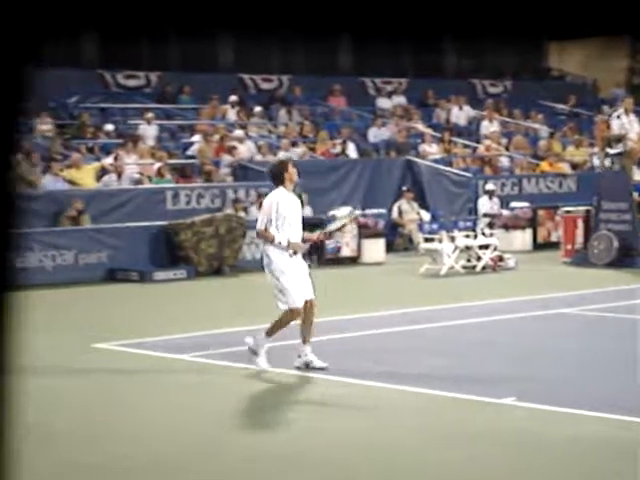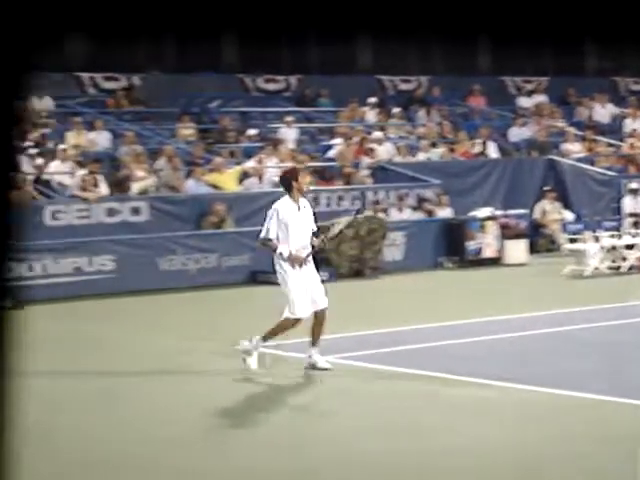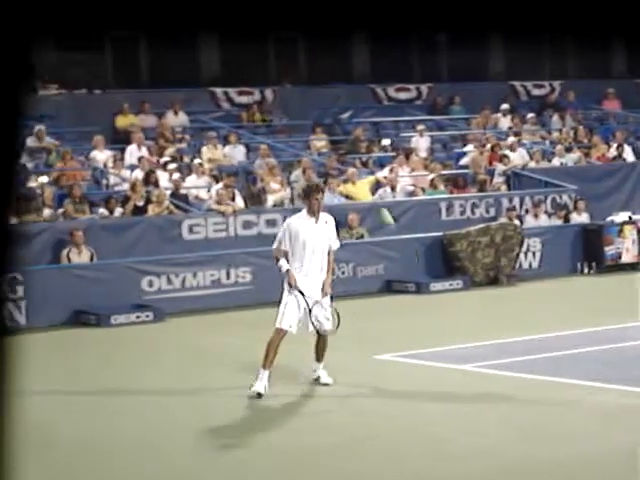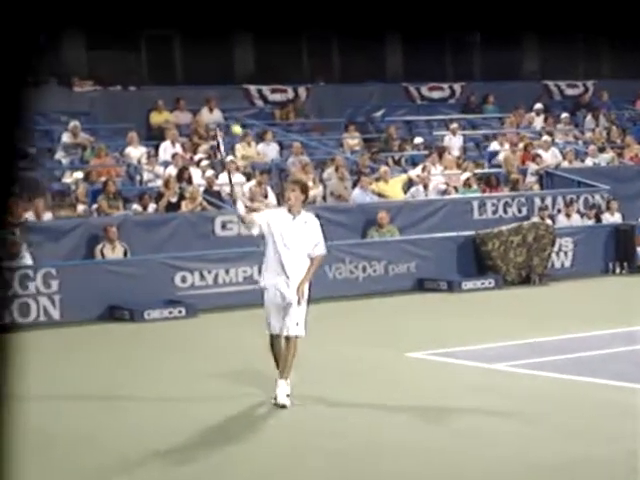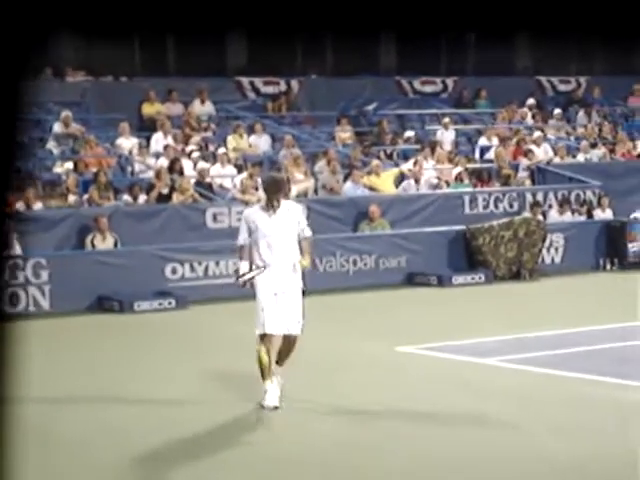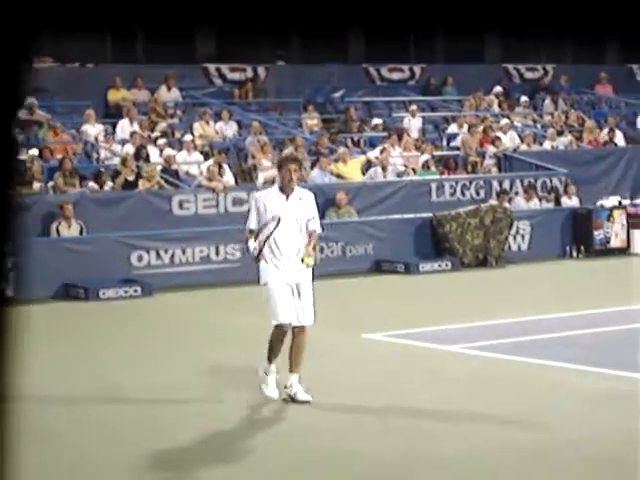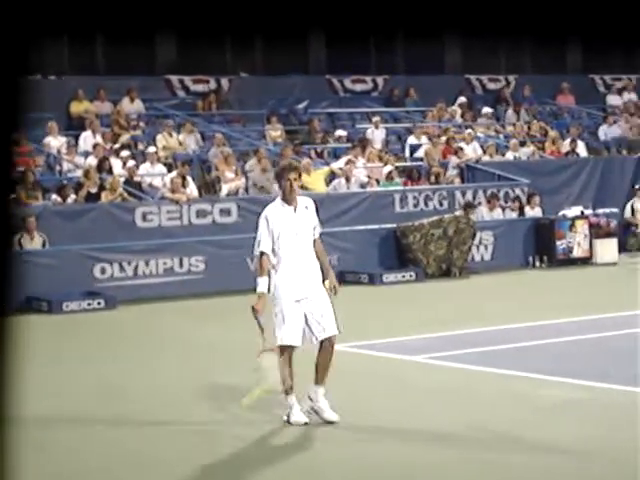
dt=0.7s
person 1, frame 1
left shoulder: (293, 200)
right shoulder: (274, 199)
right elbow: (261, 232)
left wrist: (309, 237)
right wrist: (288, 244)
left hip: (294, 260)
right hip: (279, 262)
left knee: (309, 304)
right knee: (295, 309)
left ankle: (306, 354)
right ankle: (259, 343)
person 1, frame 2
left shoulder: (305, 205)
right shoulder: (278, 209)
right elbow: (266, 240)
left wrist: (315, 242)
right wrist: (289, 255)
left hip: (307, 266)
right hip: (289, 269)
left knee: (320, 311)
right knee: (295, 317)
left ankle: (314, 355)
right ankle: (254, 345)
person 1, frame 3
left shoulder: (329, 222)
right shoulder: (292, 223)
right elbow: (280, 252)
left wrist: (329, 278)
right wrist: (287, 271)
left hip: (319, 286)
right hip: (296, 285)
left knee: (323, 331)
right knee: (280, 330)
left ankle: (319, 369)
right ankle: (263, 377)
person 1, frame 4
left shoulder: (311, 223)
right shoulder: (272, 215)
left elbow: (317, 256)
right elbow: (249, 222)
left wrist: (304, 282)
right wrist: (239, 206)
left hip: (296, 288)
right hip: (273, 285)
left knee: (291, 337)
right knee: (274, 335)
left ankle: (283, 387)
right ankle: (283, 374)
person 1, frame 5
left shoulder: (295, 210)
right shoulder: (250, 215)
left elbow: (304, 235)
right elbow: (244, 246)
left wrist: (306, 256)
right wrist: (244, 269)
left hip: (290, 281)
right hip: (264, 282)
left knee: (292, 334)
right knee: (267, 333)
left ankle: (276, 369)
right ankle: (269, 387)
person 1, frame 6
left shoulder: (307, 197)
right shoulder: (262, 199)
left elbow: (314, 230)
right elbow: (252, 230)
left wrist: (310, 246)
right wrist: (254, 247)
left hip: (301, 271)
right hip: (275, 271)
left knee: (301, 327)
right knee: (283, 324)
left ankle: (292, 384)
right ankle: (269, 368)
person 1, frame 7
left shoulder: (309, 205)
right shoulder: (270, 214)
right elbow: (263, 255)
left wrist: (329, 271)
right wrist: (261, 293)
left hip: (313, 285)
right hip: (286, 289)
left knee: (329, 338)
right knee: (287, 346)
left ankle: (318, 395)
right ankle: (292, 405)
